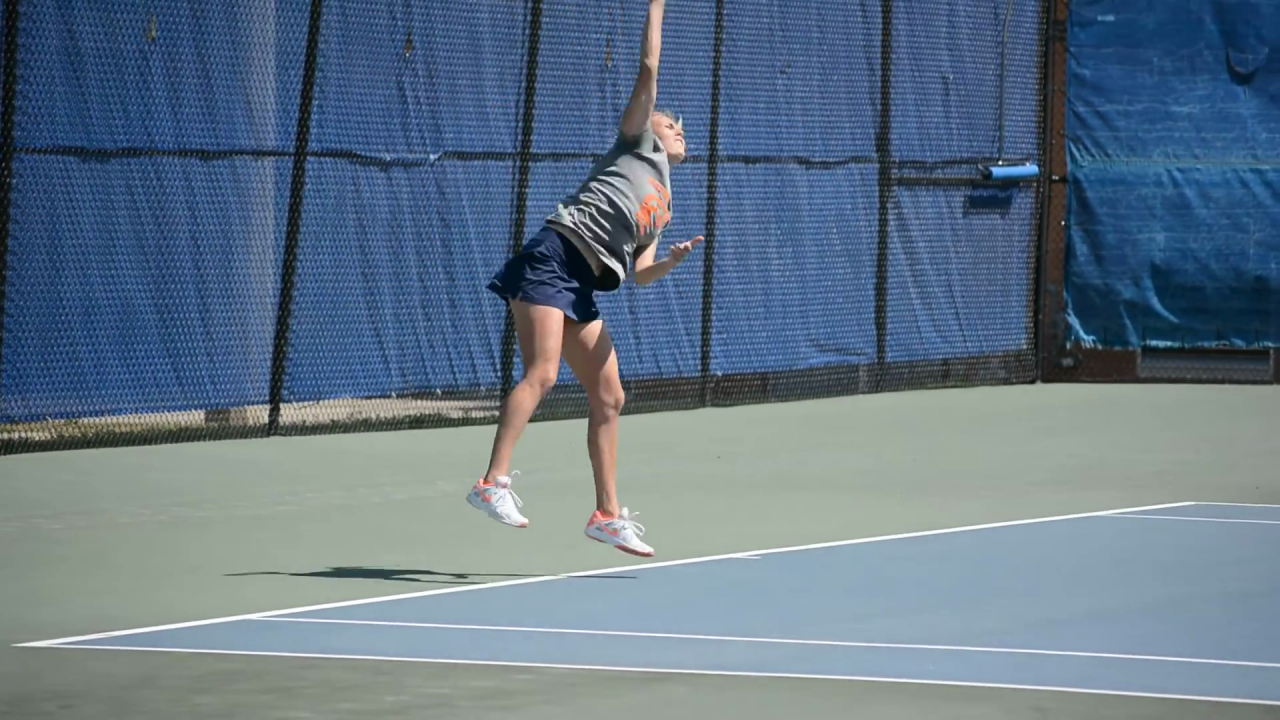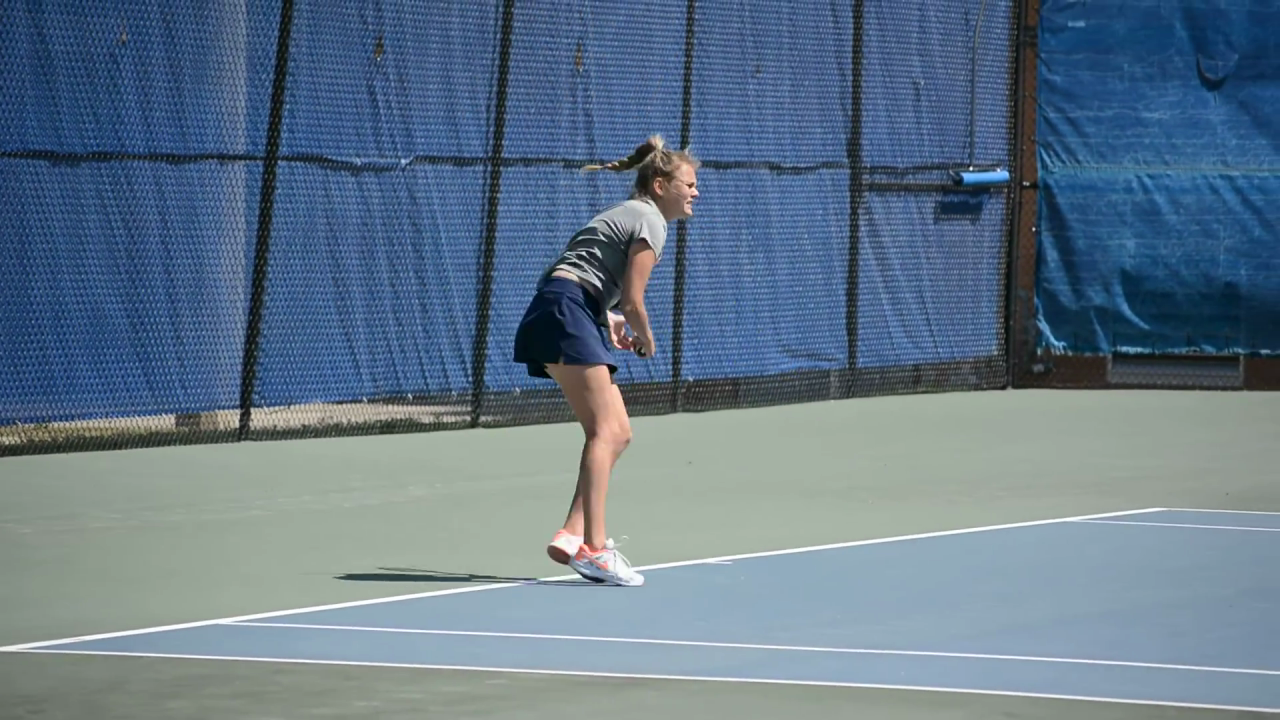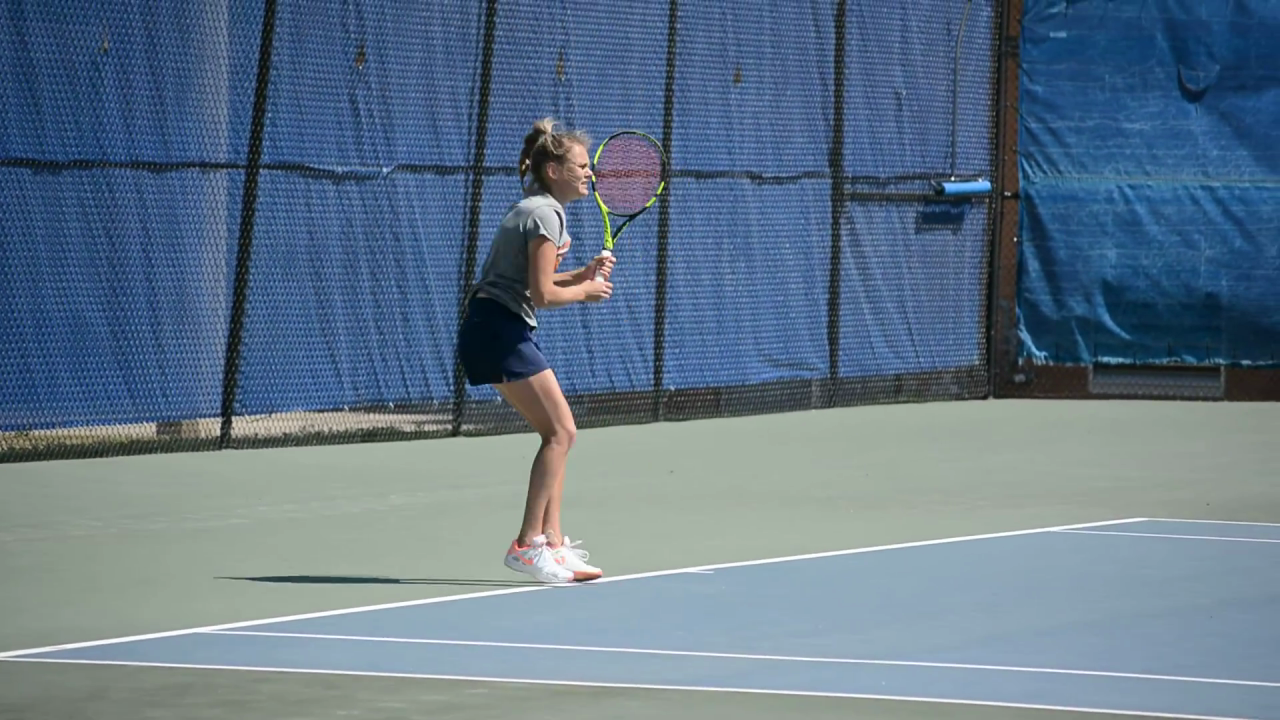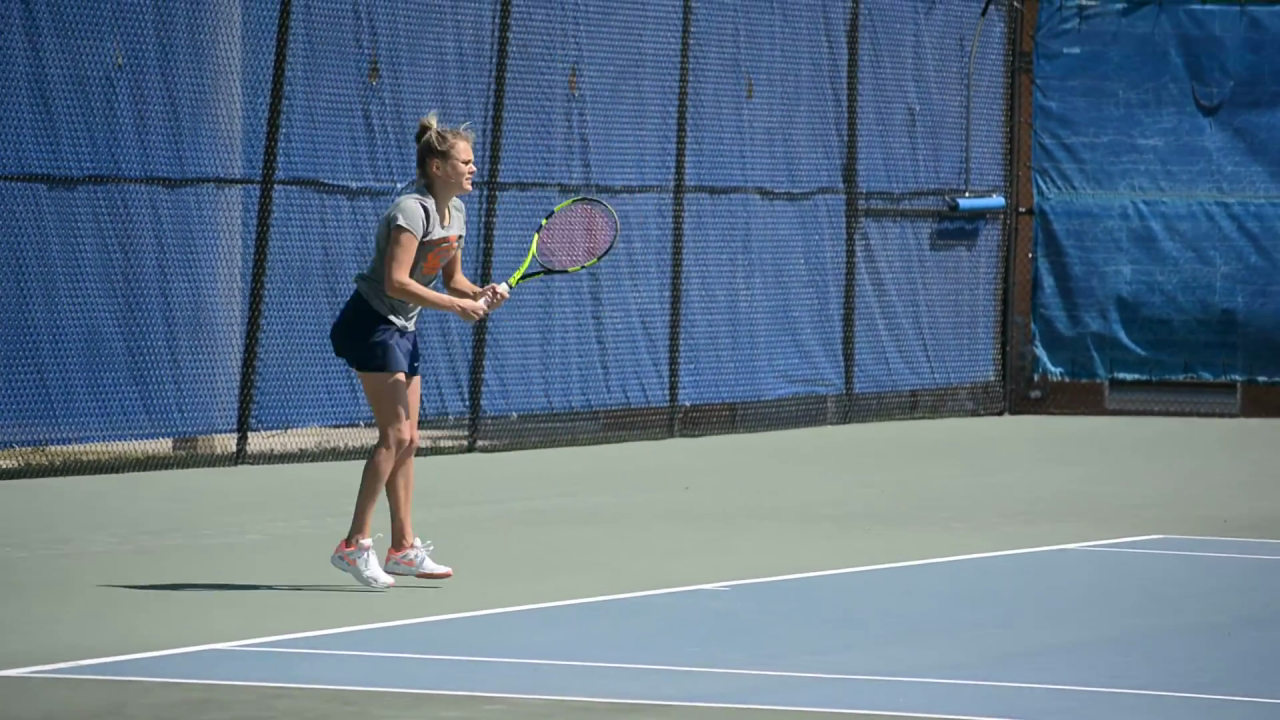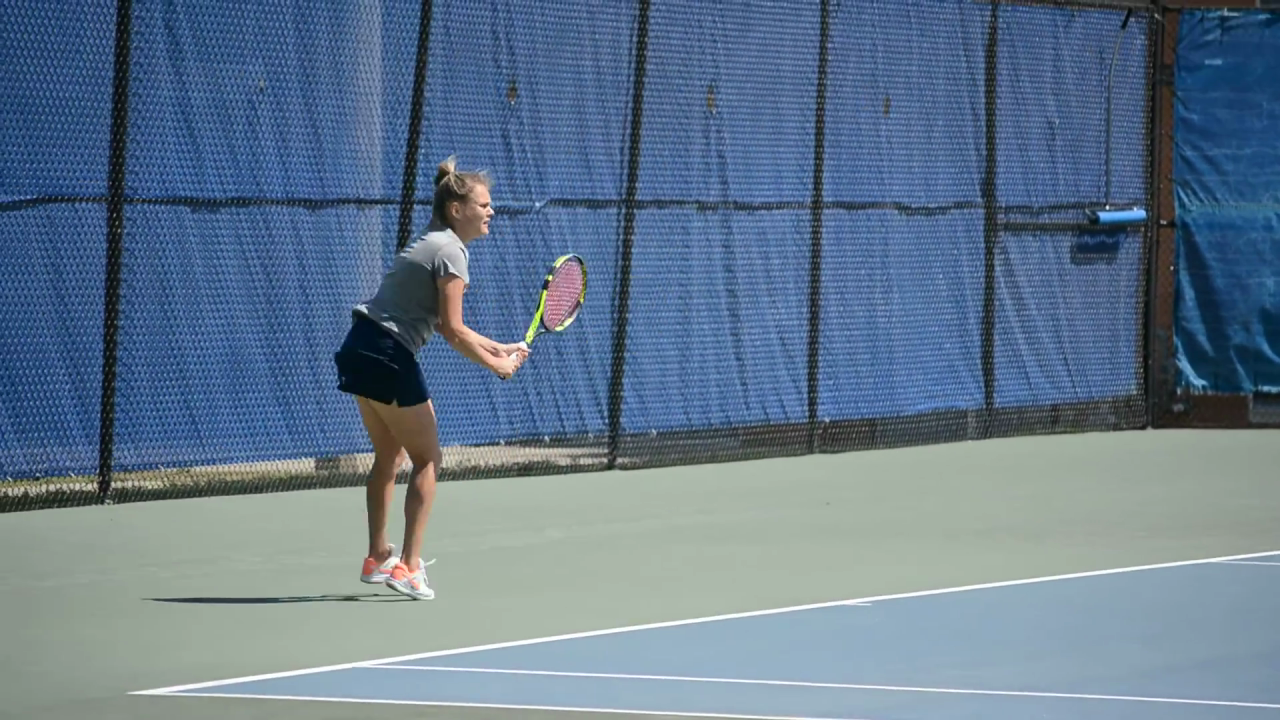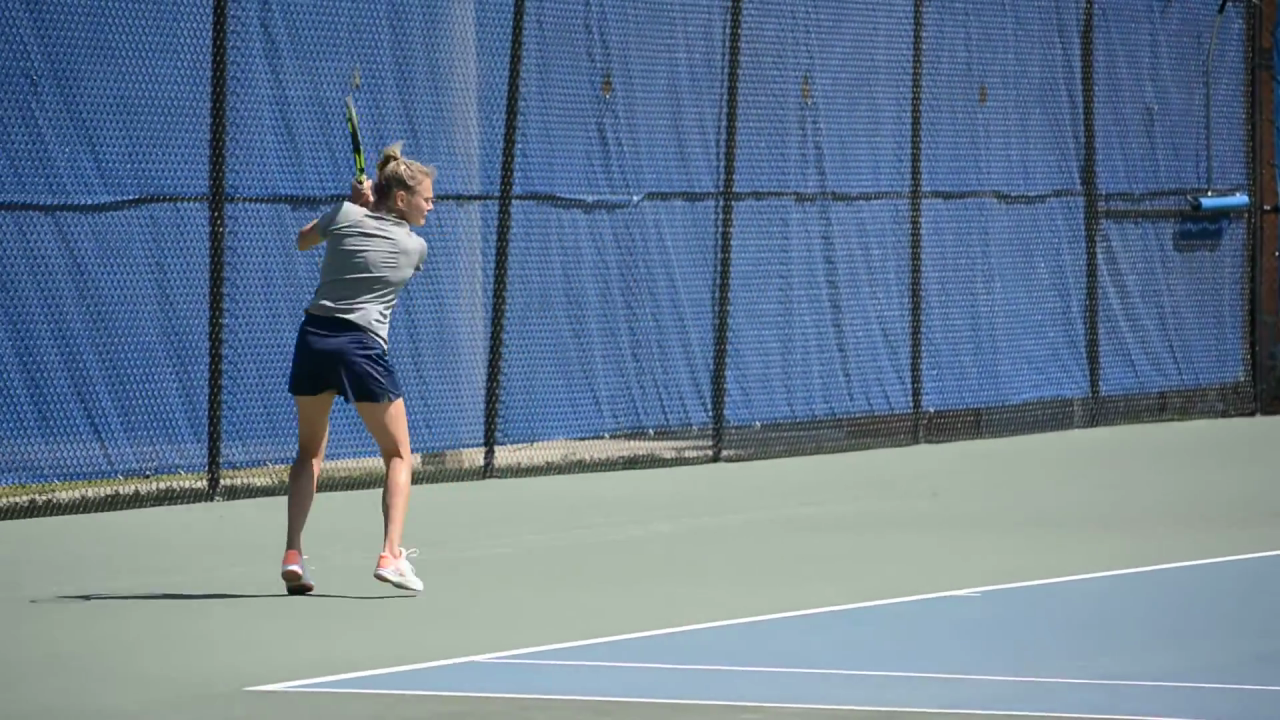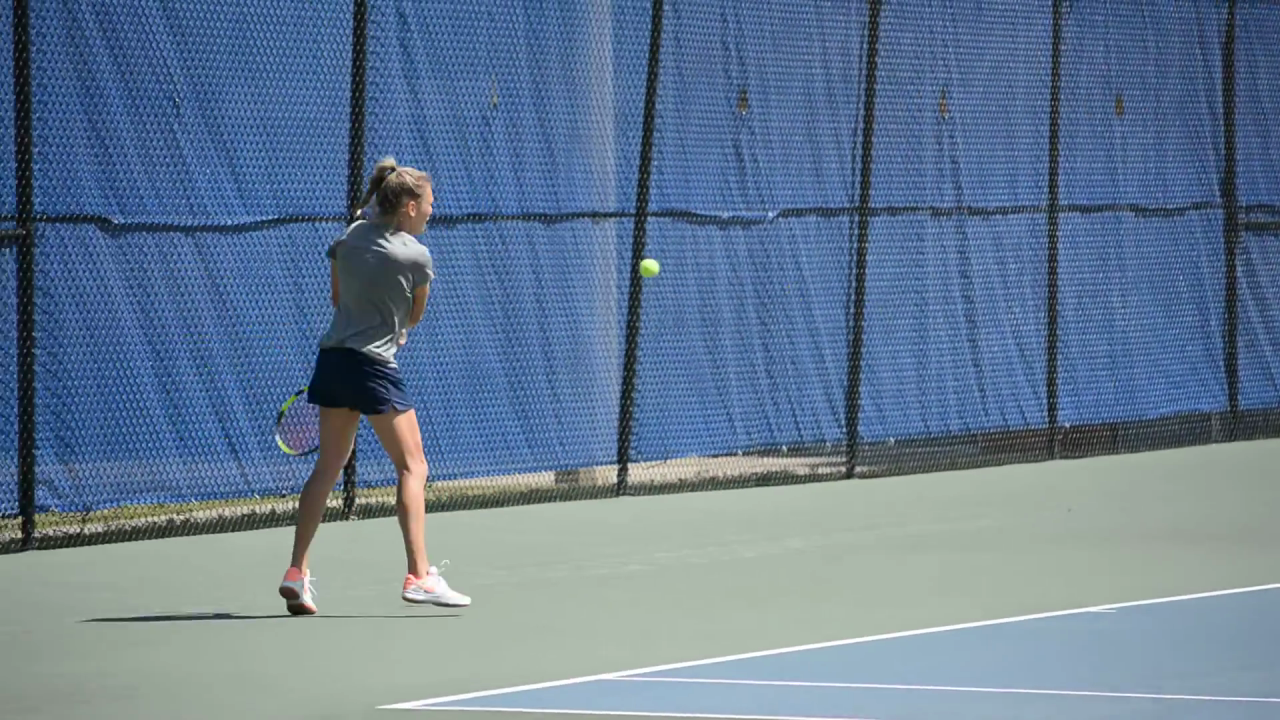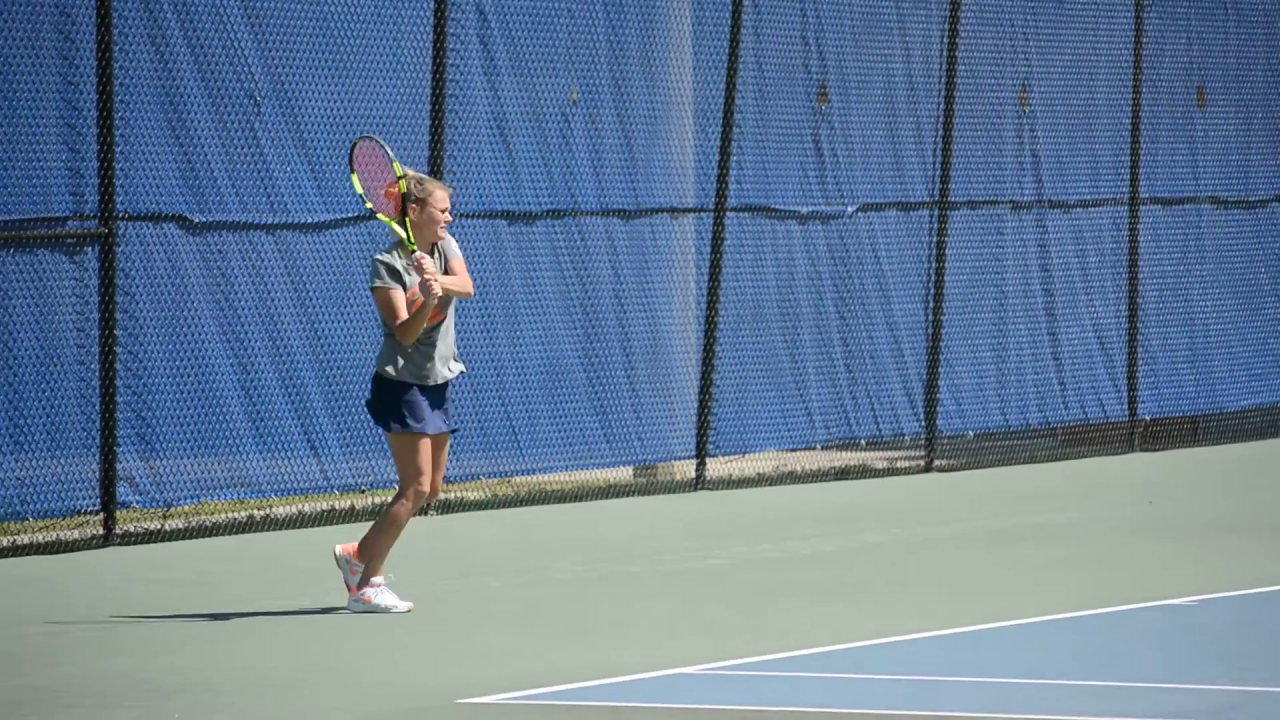
dt=0.4s
person 1, frame 1
left shoulder: (661, 198)
right shoulder: (641, 150)
left elbow: (639, 275)
right elbow: (648, 71)
left wrist: (673, 259)
left hip: (581, 283)
right hip: (552, 261)
left knee: (609, 398)
right knee: (542, 373)
left ankle: (607, 512)
right ankle: (493, 482)
person 1, frame 2
left shoulder: (627, 216)
right shoulder: (649, 220)
right elbow: (632, 300)
left wrist: (607, 320)
right wrist: (647, 341)
left hip: (553, 315)
right hip: (565, 311)
left knee: (618, 432)
right knee: (607, 432)
left ankle: (575, 536)
right ankle: (592, 546)
person 1, frame 3
left shoulder: (533, 209)
right shoulder: (544, 214)
right elbow: (543, 296)
left wrist: (584, 274)
right wrist: (586, 291)
left hip: (500, 330)
right hip: (501, 330)
left knee: (560, 431)
right knee: (561, 431)
left ankle: (544, 544)
right ankle: (529, 545)
person 1, frame 4
left shoulder: (456, 210)
right shoulder: (409, 208)
left elbow: (453, 280)
right elbow: (397, 283)
left wrist: (482, 295)
right wrist: (456, 306)
left hip: (402, 328)
right hip: (373, 323)
left knee: (406, 442)
right knee: (397, 435)
left ankle: (403, 549)
right ankle: (355, 544)
person 1, frame 5
left shoulder: (438, 246)
right shoulder: (448, 251)
left elbow: (450, 326)
right elbow: (451, 330)
left wrist: (500, 348)
right wrist: (494, 364)
left hip: (363, 347)
right hip: (387, 353)
left knee: (388, 457)
right knee: (428, 459)
left ankle: (378, 558)
right ankle: (406, 566)
person 1, frame 6
left shoulder: (344, 214)
right shoulder: (415, 247)
left elbow: (302, 241)
left hip: (314, 339)
right hip: (361, 348)
left knee: (309, 453)
right knee: (398, 456)
left ankle: (293, 556)
right ankle: (391, 556)
person 1, frame 7
left shoulder: (352, 236)
right shoulder: (417, 256)
right elbow: (415, 316)
left hip: (334, 360)
right hip: (371, 367)
left knee: (327, 471)
right knee: (412, 468)
left ankle: (298, 573)
right ankle: (418, 576)
person 1, frame 8
left shoulder: (445, 245)
right shoulder: (385, 265)
left elbow: (466, 288)
right elbow: (403, 335)
left wrist: (436, 281)
right wrist: (425, 303)
left hip: (437, 383)
right hip: (402, 386)
left knee: (420, 489)
right knee: (415, 490)
left ankle: (356, 554)
right ankle: (367, 585)
